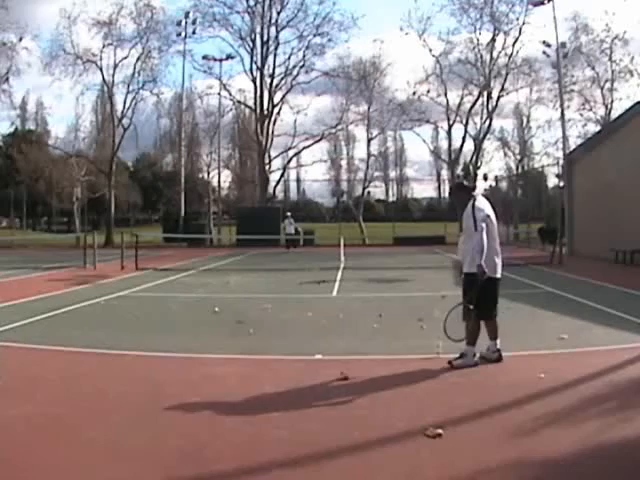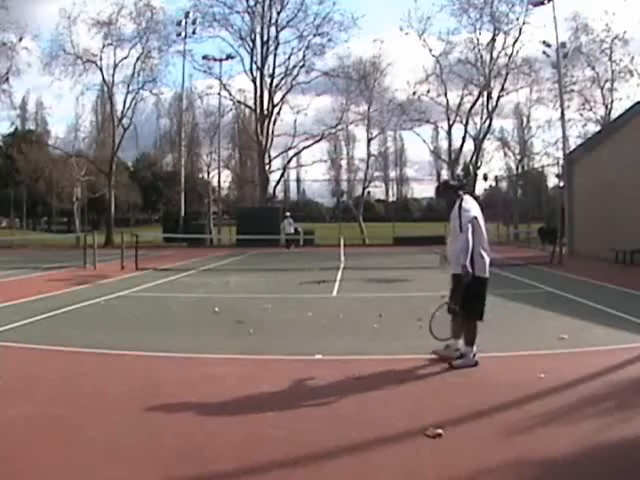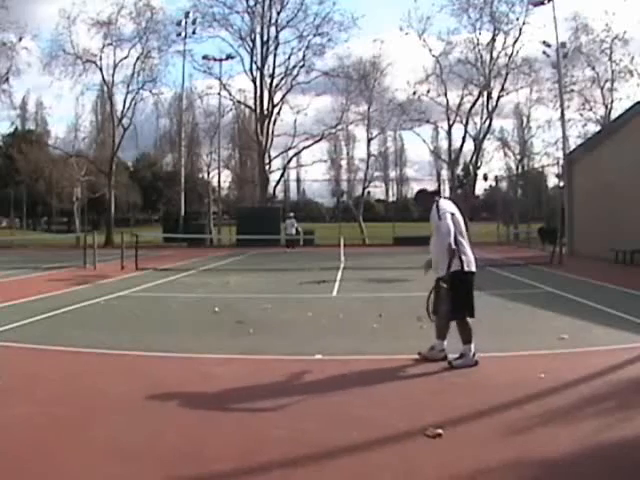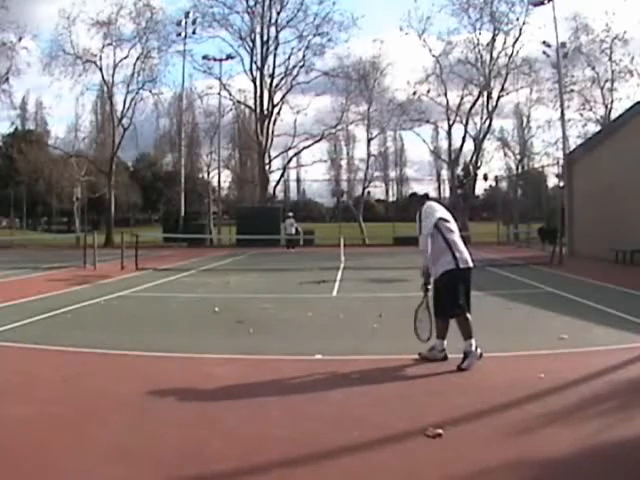
dt=0.5s
person 1, frame 1
left shoulder: (474, 207)
right shoulder: (478, 205)
left elbow: (479, 236)
left wrist: (479, 263)
right wrist: (465, 263)
left hip: (478, 270)
right hip: (486, 268)
left knee: (473, 313)
right knee: (487, 313)
left ankle: (469, 354)
right ankle: (494, 349)
person 1, frame 2
left shoulder: (462, 207)
right shoulder: (465, 204)
left elbow: (465, 237)
left wrist: (464, 264)
right wrist: (453, 257)
left hip: (469, 269)
right hip: (469, 267)
left knee: (466, 313)
right knee: (457, 310)
left ankle: (469, 354)
right ankle: (454, 348)
person 1, frame 3
left shoulder: (440, 205)
right shoulder: (441, 208)
left elbow: (446, 224)
left wrist: (449, 244)
right wrist: (434, 260)
left hip: (457, 268)
right hip: (447, 269)
left knee: (459, 312)
right knee: (442, 310)
left ankle: (468, 353)
right ankle: (439, 349)
person 1, frame 4
left shoulder: (426, 209)
right shoulder: (432, 211)
left elbow: (424, 237)
left wrist: (425, 265)
right wrist: (429, 274)
left hip: (454, 267)
right hip: (445, 268)
left knee: (458, 308)
right knee: (440, 309)
left ankle: (472, 348)
right ankle: (439, 348)
